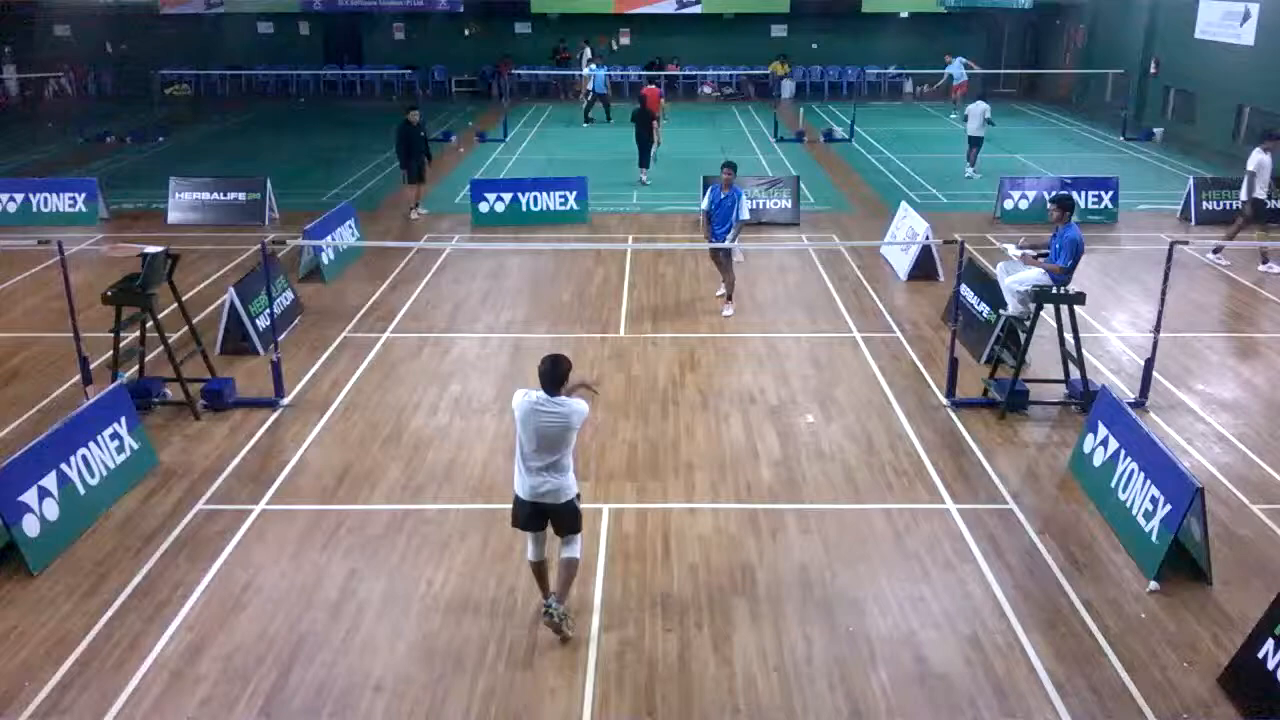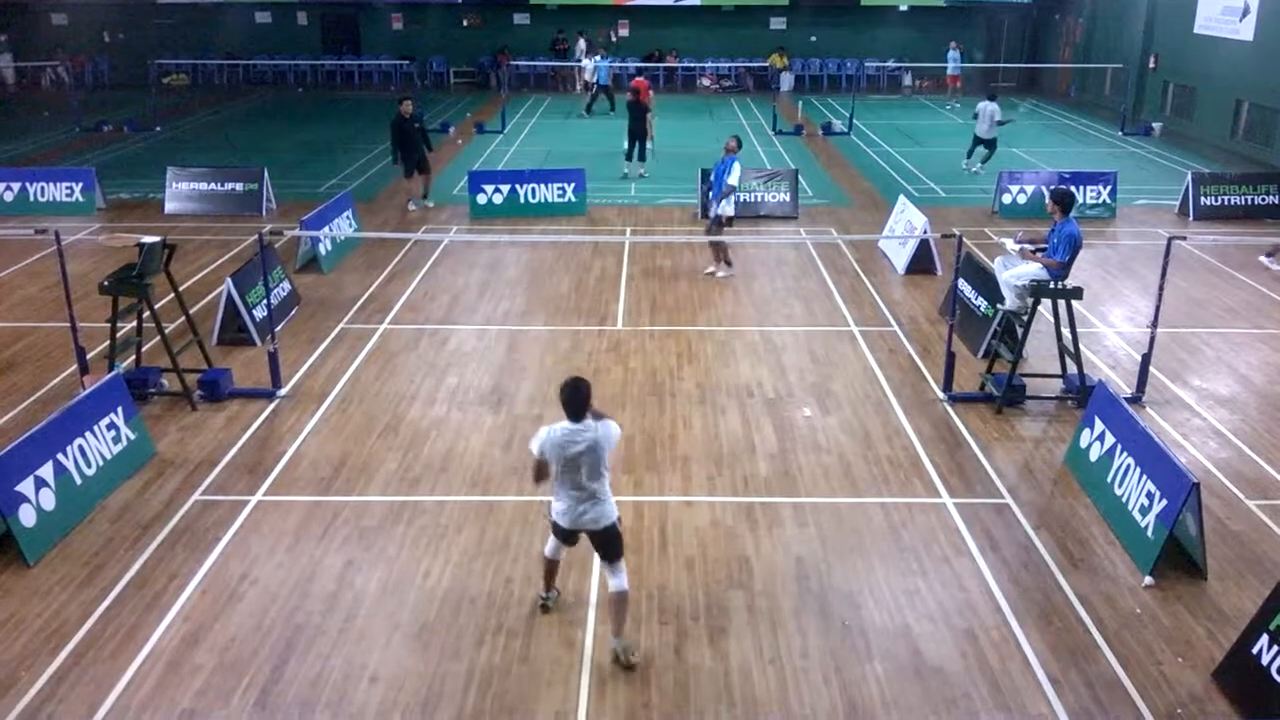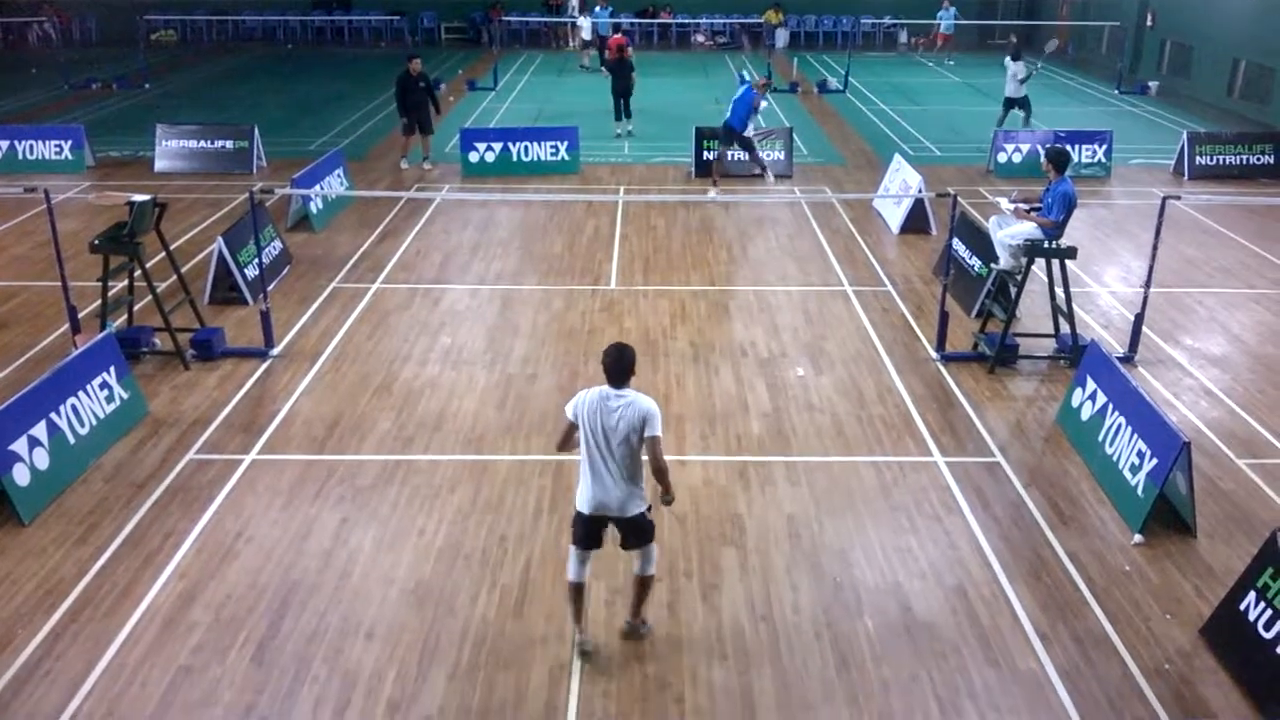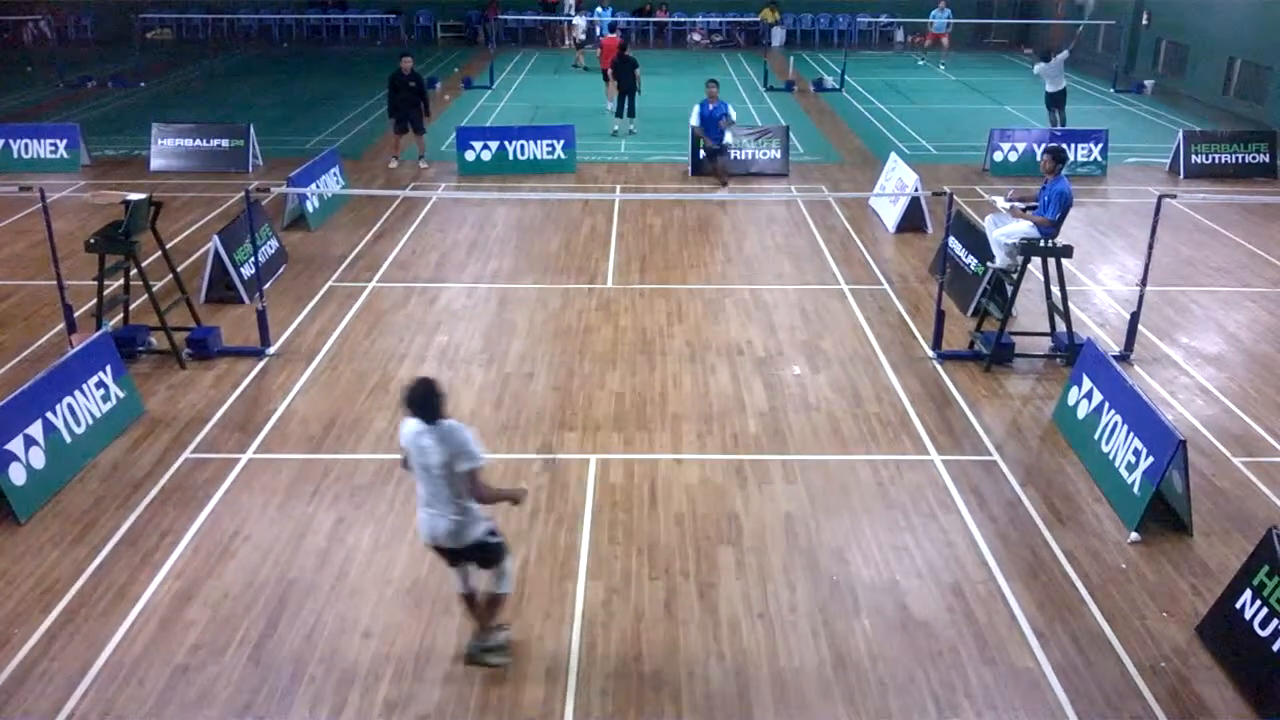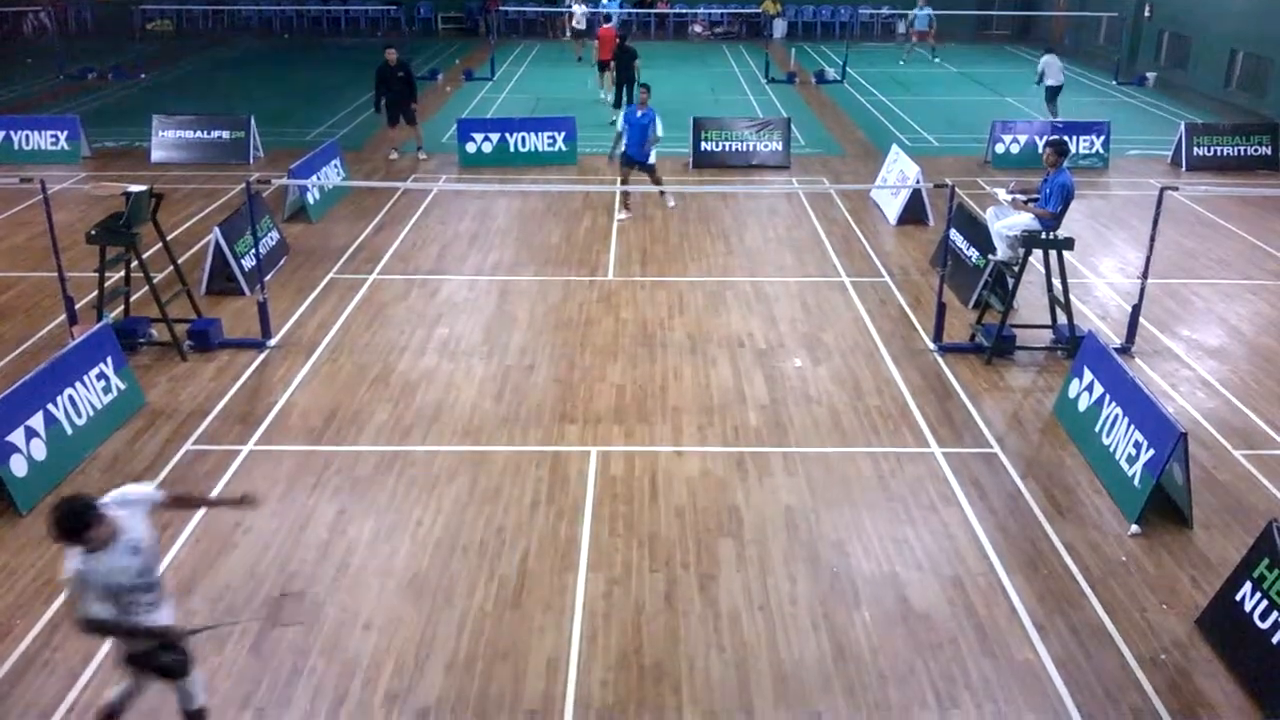
dt=0.7s
person 1, frame 1
left shoulder: (522, 401)
right shoulder: (577, 409)
left wrist: (573, 388)
right wrist: (574, 389)
left hip: (528, 491)
right hip: (562, 492)
left knee: (535, 546)
right knee: (571, 546)
left ankle: (547, 600)
right ankle: (558, 607)
person 1, frame 2
left shoulder: (548, 436)
right shoulder: (606, 432)
left elbow: (538, 477)
right wrist: (593, 413)
left hip: (564, 513)
right hip: (602, 516)
left knee: (555, 545)
right knee: (617, 576)
left ankle: (547, 595)
right ankle: (619, 644)
person 1, frame 3
left shoulder: (584, 400)
right shoulder: (645, 407)
left elbow: (561, 445)
right elbow: (656, 462)
right wrist: (667, 491)
left hip: (590, 502)
right hip: (630, 503)
left knee: (578, 563)
right knee: (646, 557)
left ankle: (581, 635)
right ankle: (634, 623)
person 1, frame 4
left shoulder: (409, 429)
right shoulder: (459, 435)
right elbow: (479, 493)
right wrist: (511, 495)
left hip: (431, 527)
right hip: (466, 526)
left knee: (463, 574)
right knee: (502, 572)
left ankle: (484, 633)
right ankle: (481, 643)
person 1, frame 5
left shoulder: (127, 499)
right shoulder: (82, 571)
left elbow: (173, 500)
right elbow: (89, 623)
left wrist: (228, 501)
right wrist: (152, 632)
left hip: (155, 611)
right hip: (145, 634)
left knee: (137, 681)
right knee: (190, 686)
